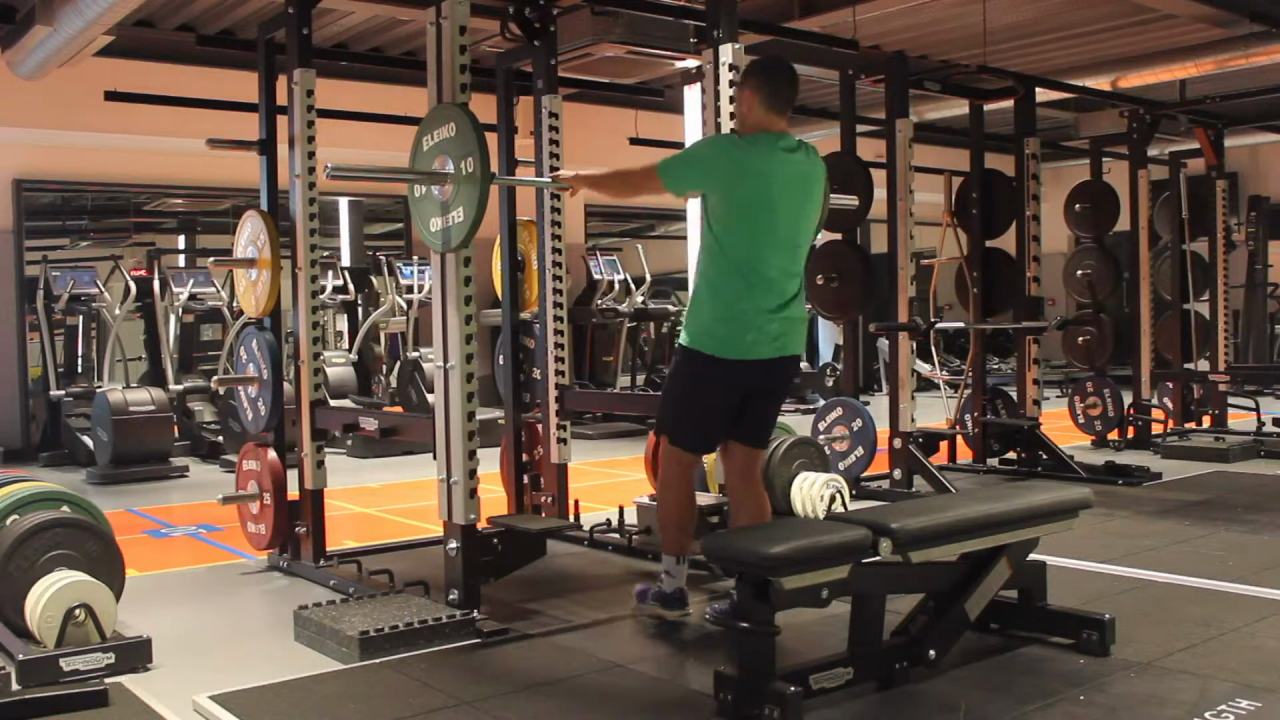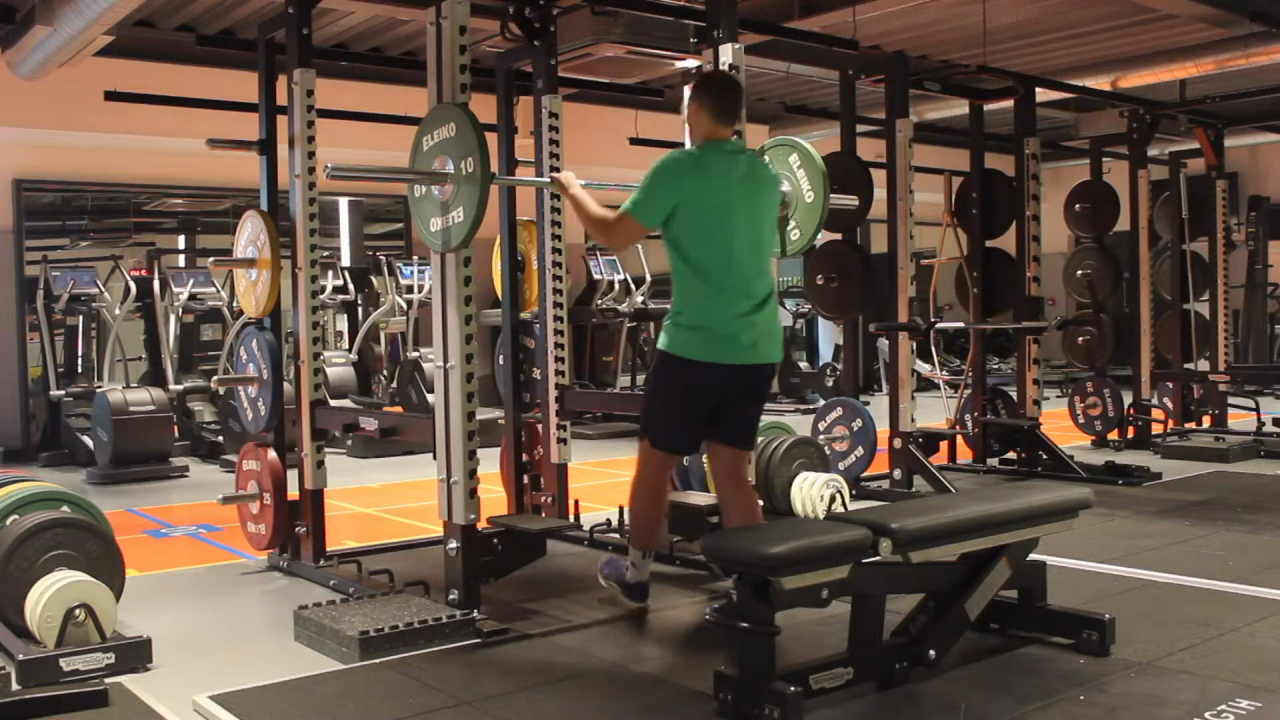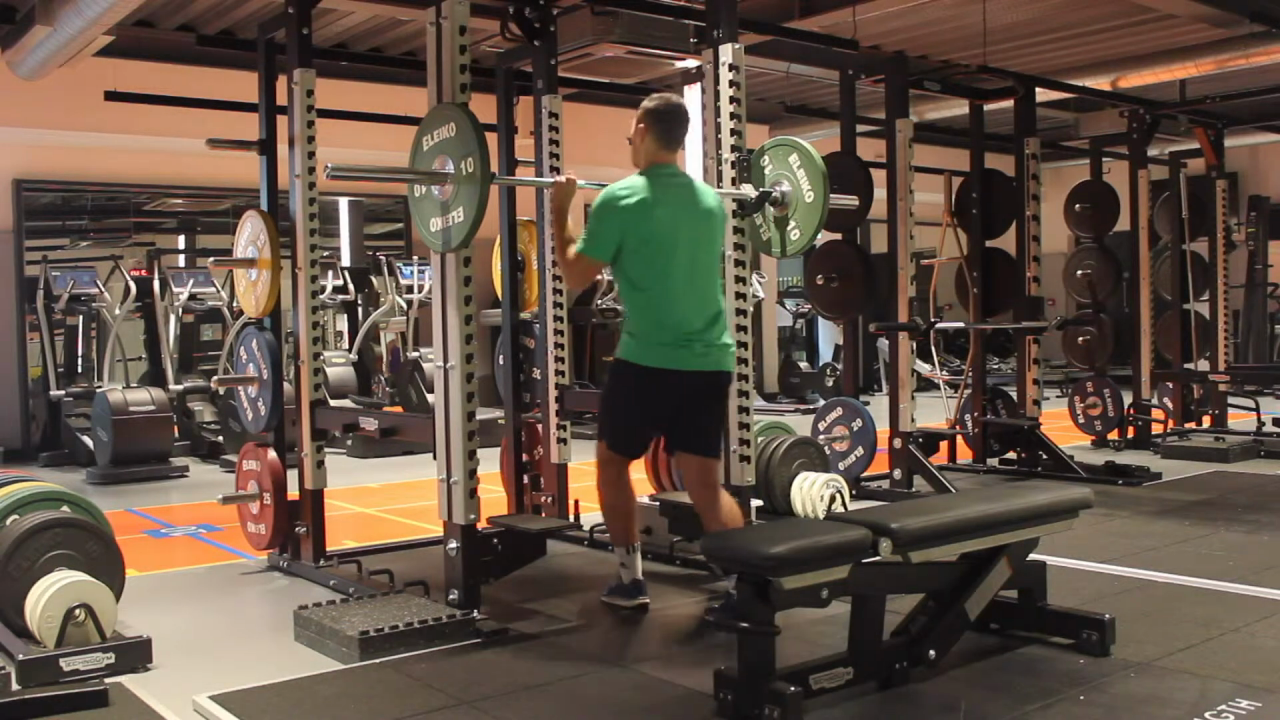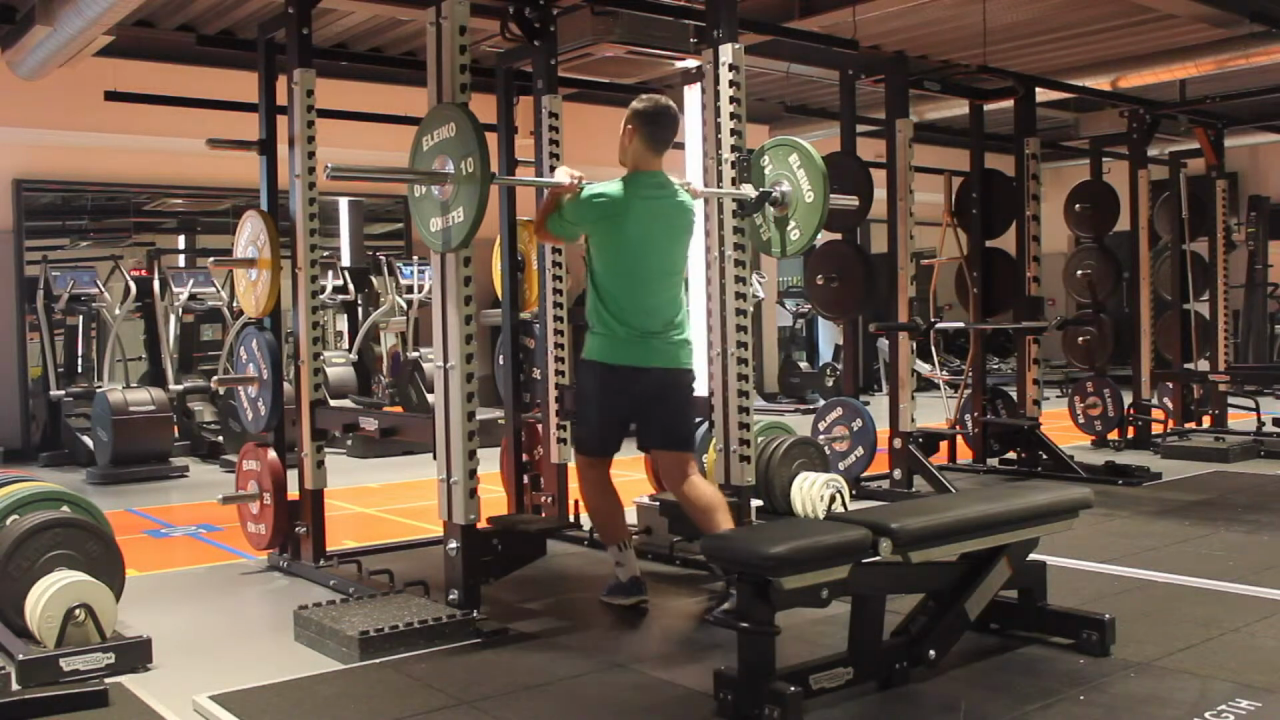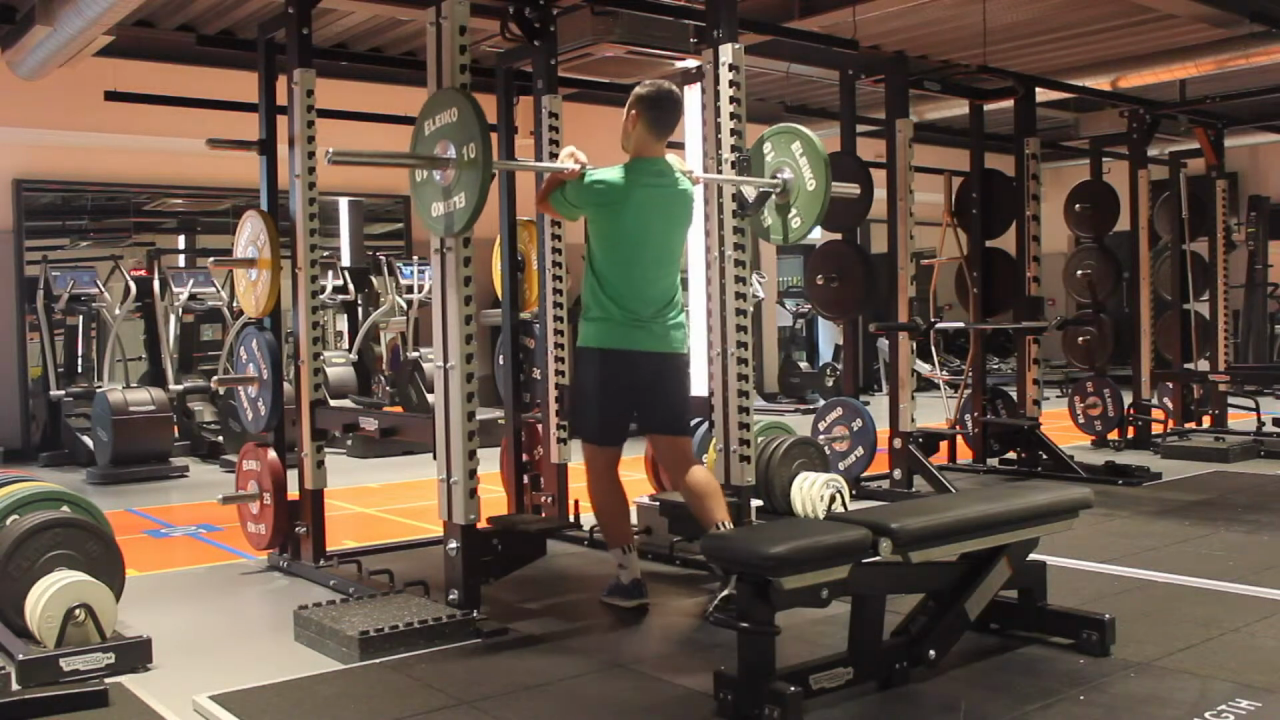
dt=0.3s
person 1, frame 1
left shoulder: (725, 154)
right shoulder: (814, 166)
left elbow: (635, 181)
left wrist: (579, 178)
left hip: (717, 344)
right hip: (779, 348)
left knee: (676, 463)
right knee: (745, 470)
left ankle: (671, 588)
person 1, frame 2
left shoulder: (682, 168)
right shoulder: (766, 173)
left elbow: (613, 234)
left wrist: (571, 189)
left hip: (695, 349)
right hip: (758, 351)
left knee: (655, 462)
right knee: (732, 473)
left ankle: (634, 575)
person 1, frame 3
left shoulder: (620, 199)
right shoulder: (710, 200)
left elbow: (576, 277)
left wrist: (560, 209)
left hip: (647, 361)
right hip: (711, 361)
left knee: (612, 464)
right knee: (704, 479)
left ankle: (630, 578)
person 1, frame 4
left shoulder: (600, 202)
right shoulder: (685, 205)
left elbow: (545, 231)
left wrist: (559, 191)
left hip: (610, 362)
right hip: (672, 360)
left knee: (592, 469)
right knee: (682, 474)
left ankle: (628, 576)
person 1, frame 5
left shoulder: (602, 186)
right shoulder: (684, 190)
left elbow: (546, 203)
left wrist: (564, 169)
right wrist: (676, 169)
left hip: (608, 347)
right hip: (667, 346)
left knee: (602, 466)
right knee: (680, 460)
left ankle: (629, 578)
